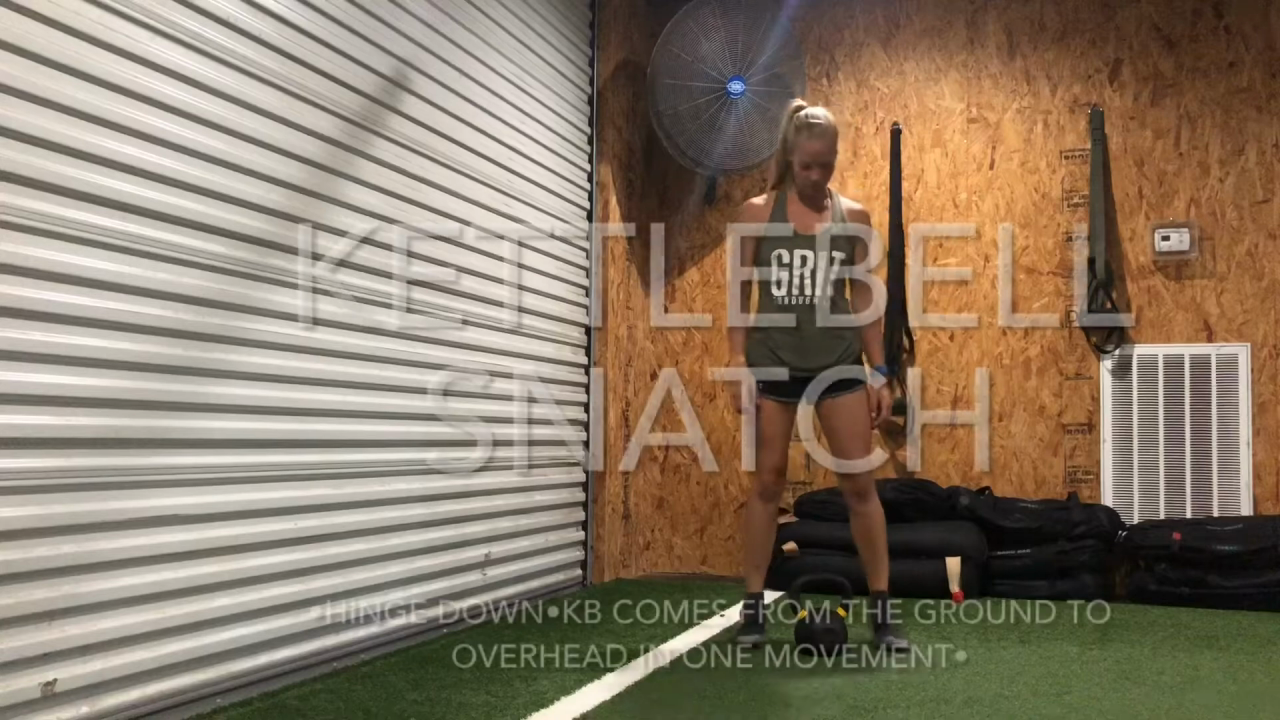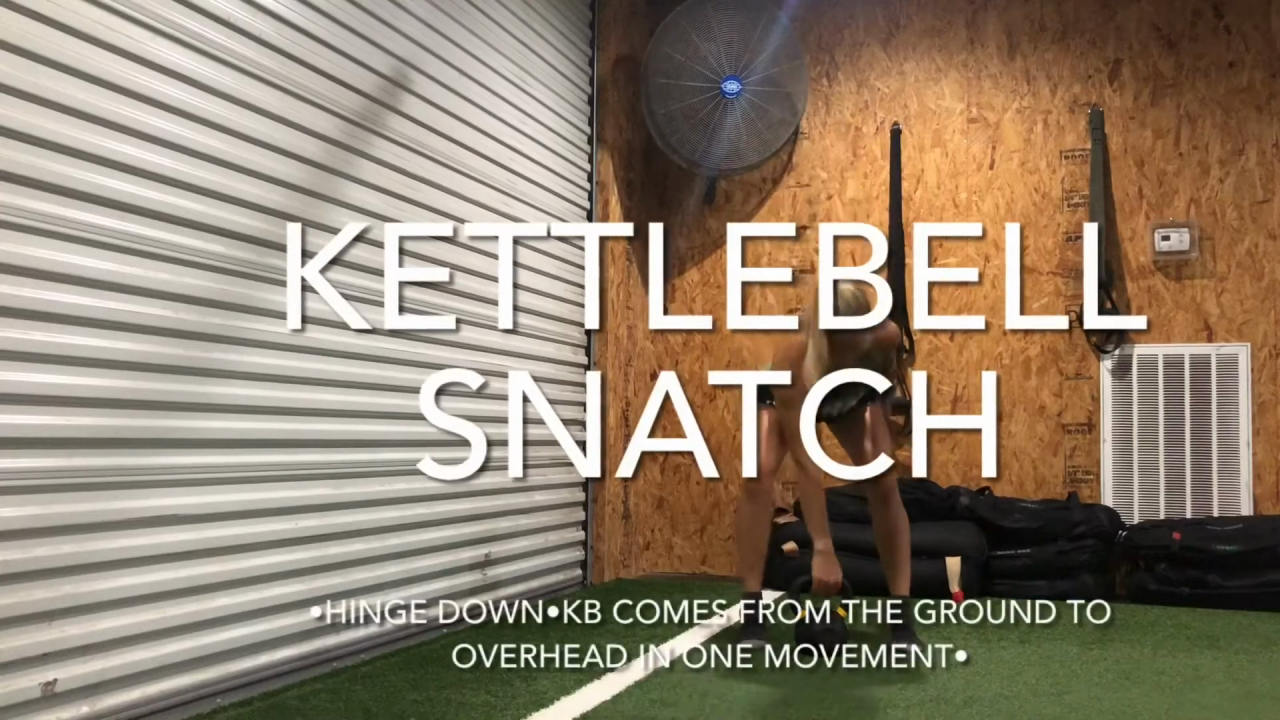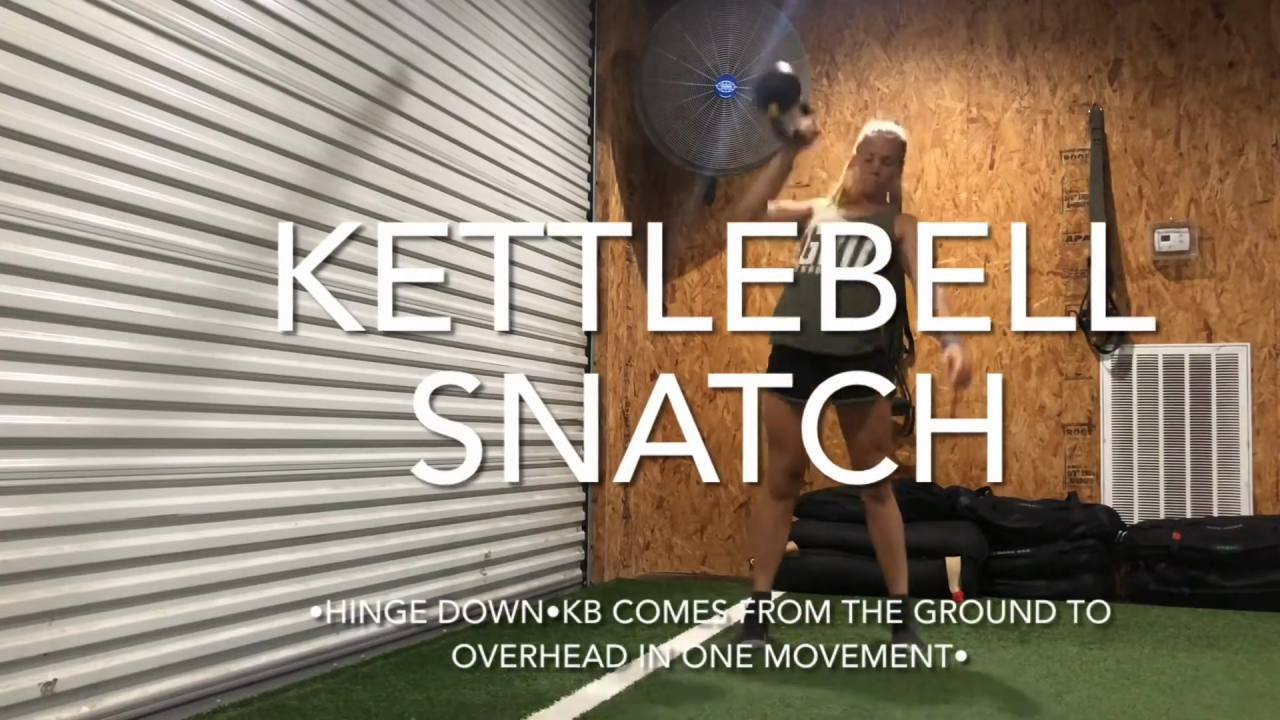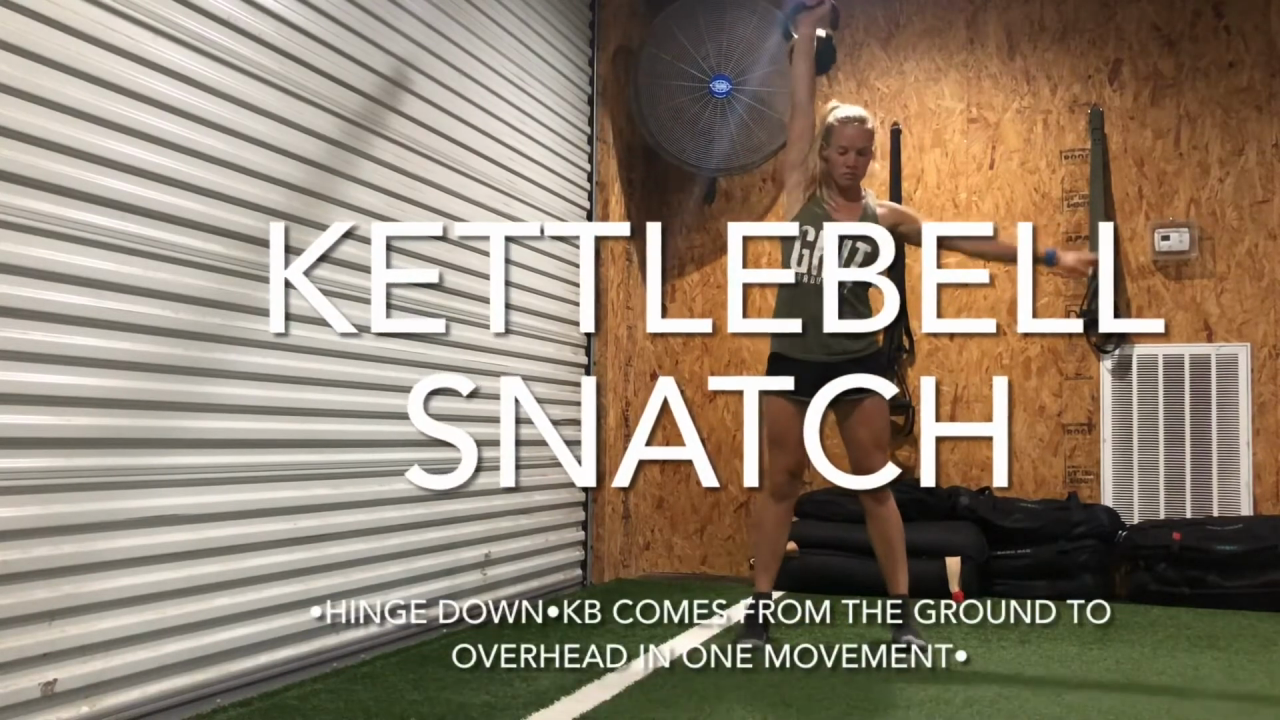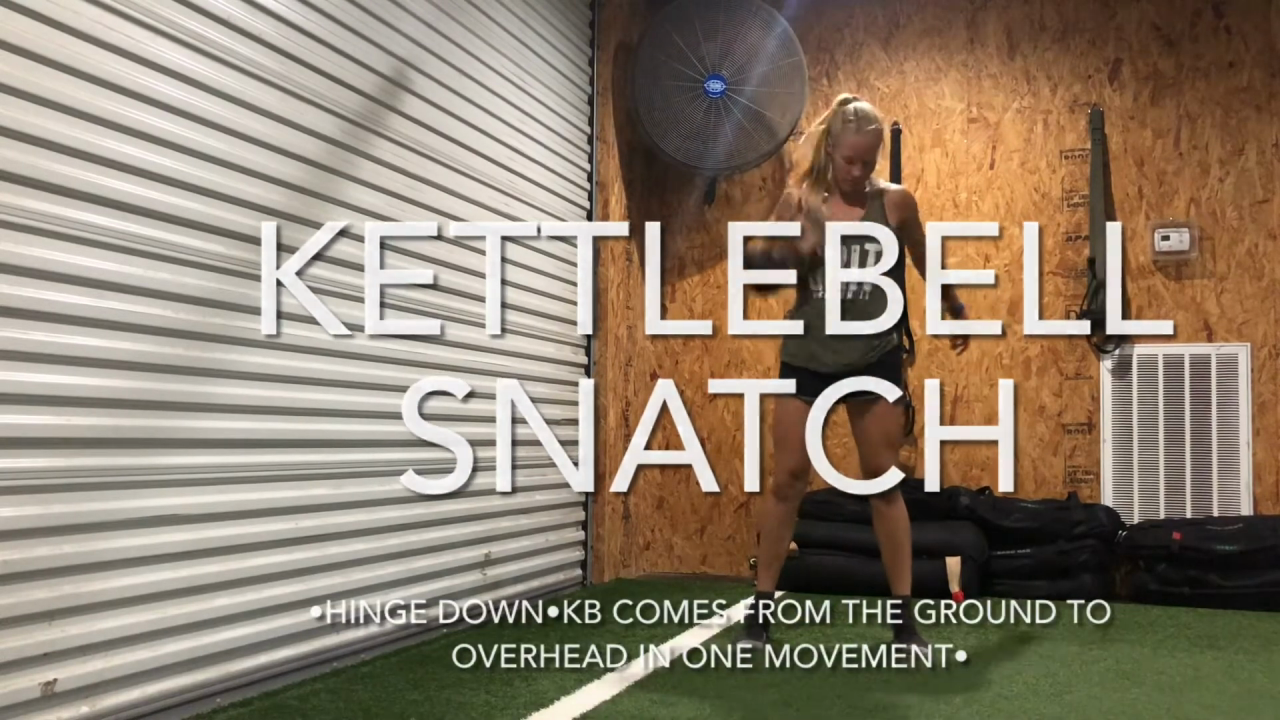
dt=1s
person 1, frame 1
left shoulder: (855, 217)
right shoulder: (757, 212)
left elbow: (863, 298)
right elbow: (740, 292)
left wrist: (879, 371)
right wrist: (738, 361)
left hip: (838, 364)
right hip: (774, 363)
left knee: (859, 482)
right knee: (768, 482)
left ankle: (881, 609)
right ankle: (754, 607)
person 1, frame 2
left shoulder: (884, 335)
right shoulder: (793, 358)
right elbow: (805, 462)
left wrist: (880, 426)
right wrist: (822, 548)
left hip: (851, 400)
right hip: (786, 399)
left knee: (883, 482)
right knee: (759, 473)
left ankle: (901, 614)
right ankle: (752, 610)
person 1, frame 3
left shoulder: (900, 226)
right shoulder: (819, 209)
left elbow: (928, 285)
right elbow: (750, 212)
left wrist: (953, 342)
right wrist: (787, 152)
left hip: (860, 356)
right hip: (794, 352)
left knee: (876, 484)
right knee: (781, 481)
left ankle: (901, 611)
right ankle: (759, 608)
person 1, frame 4
left shoulder: (886, 216)
right shoulder: (800, 190)
left elbow: (966, 240)
right elbow: (800, 109)
left wrist: (1049, 257)
left hip: (858, 360)
right hip: (792, 358)
left knee: (875, 485)
right knee: (780, 481)
left ankle: (902, 610)
right ankle: (760, 605)
person 1, frame 5
left shoulder: (895, 202)
right shoulder: (797, 201)
left elbow: (925, 258)
right elbow: (759, 271)
left wrist: (954, 309)
right wrist: (788, 251)
left hip: (875, 358)
right hip: (806, 358)
left knee: (883, 482)
right knee: (787, 479)
left ankle: (903, 613)
right ankle: (761, 606)
